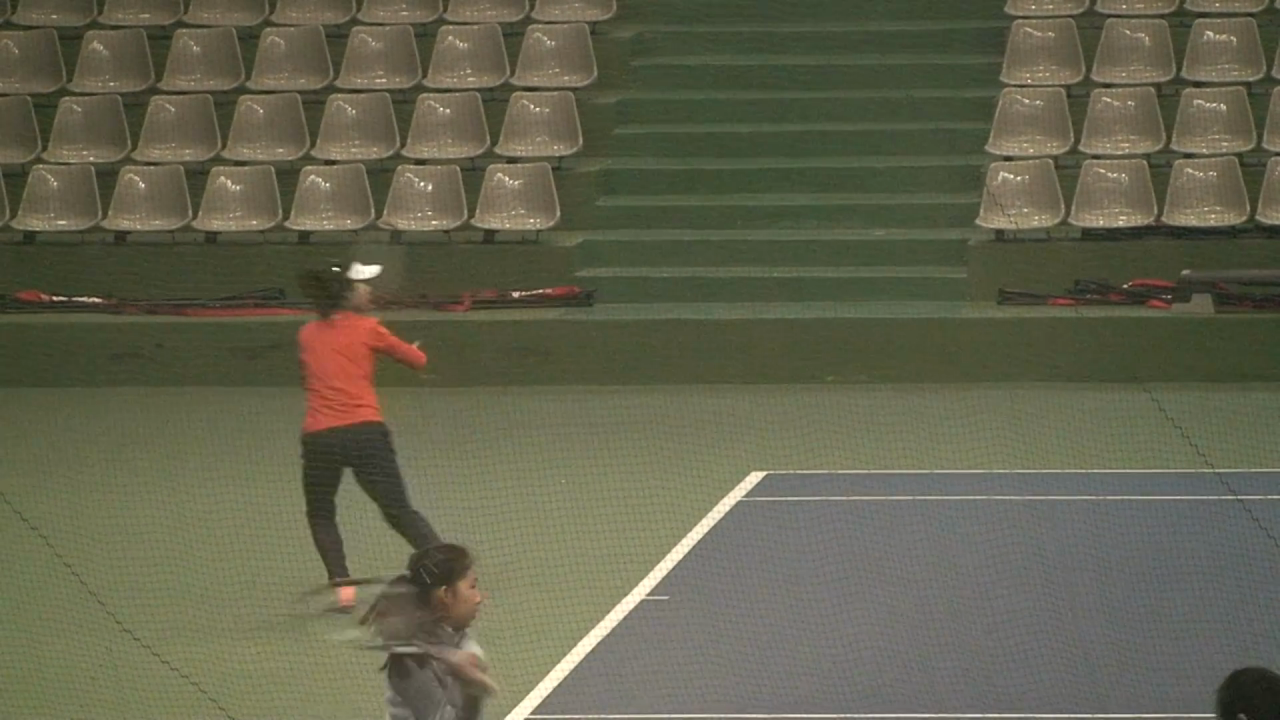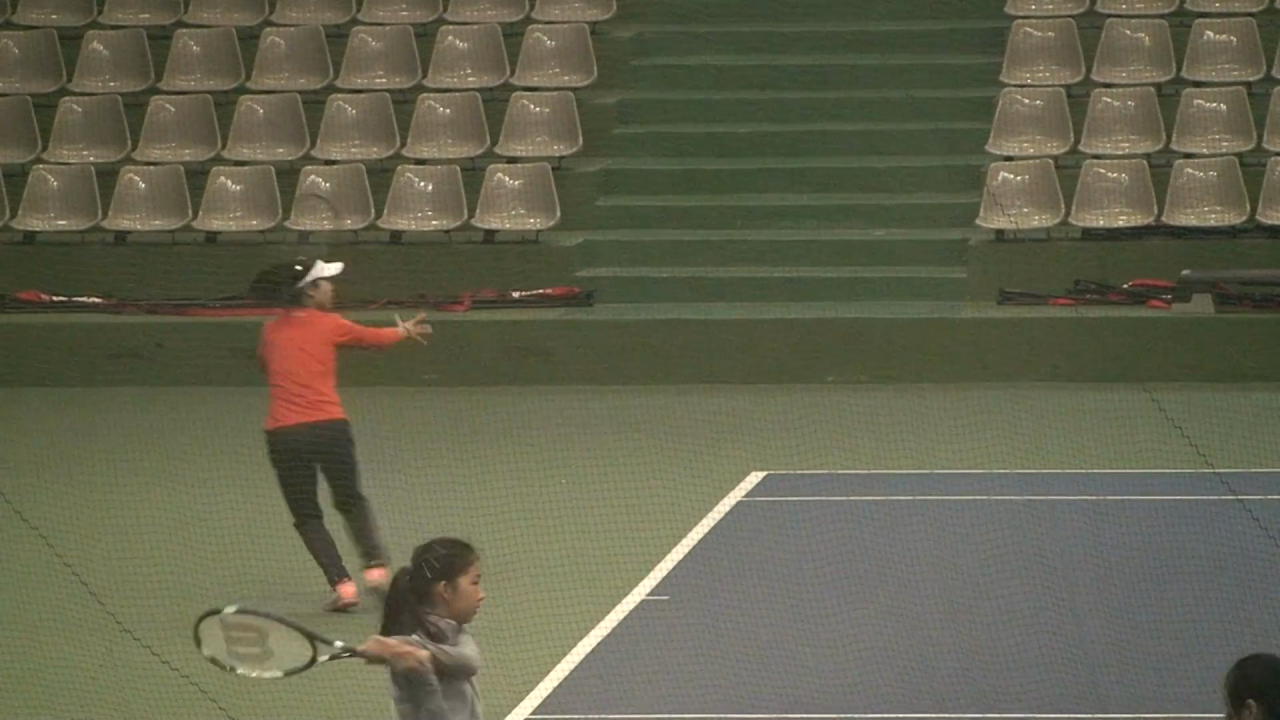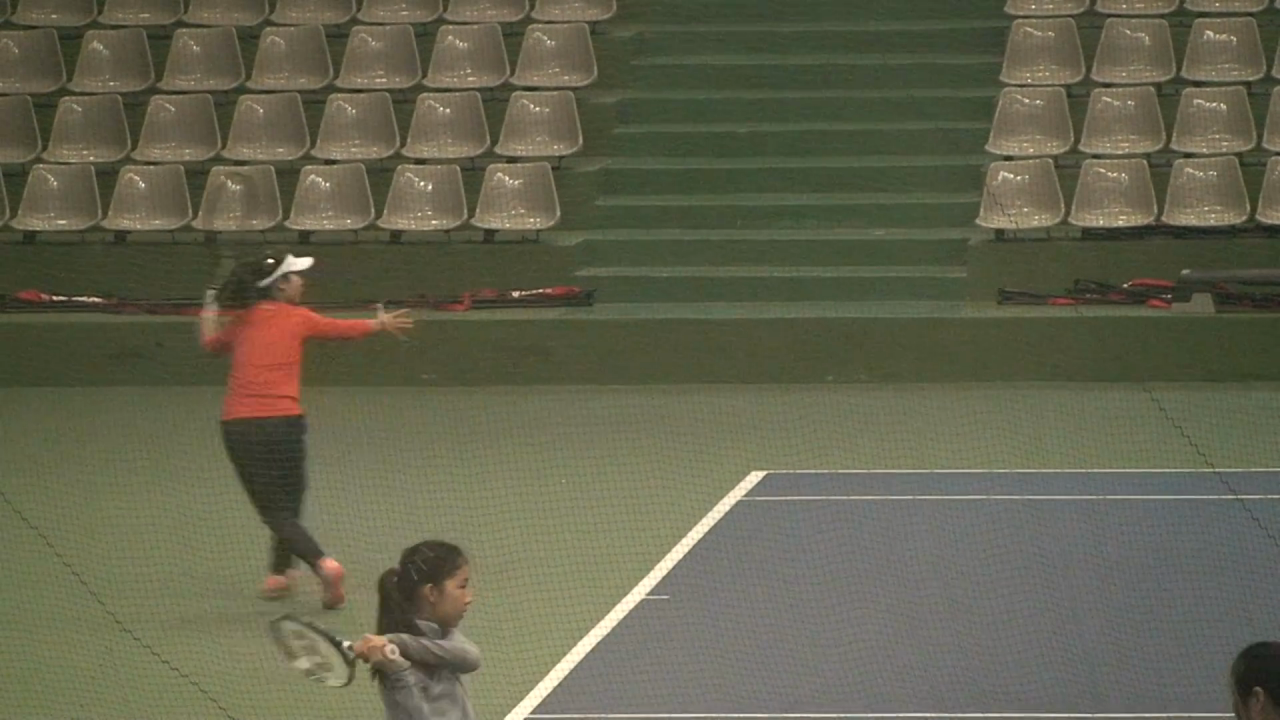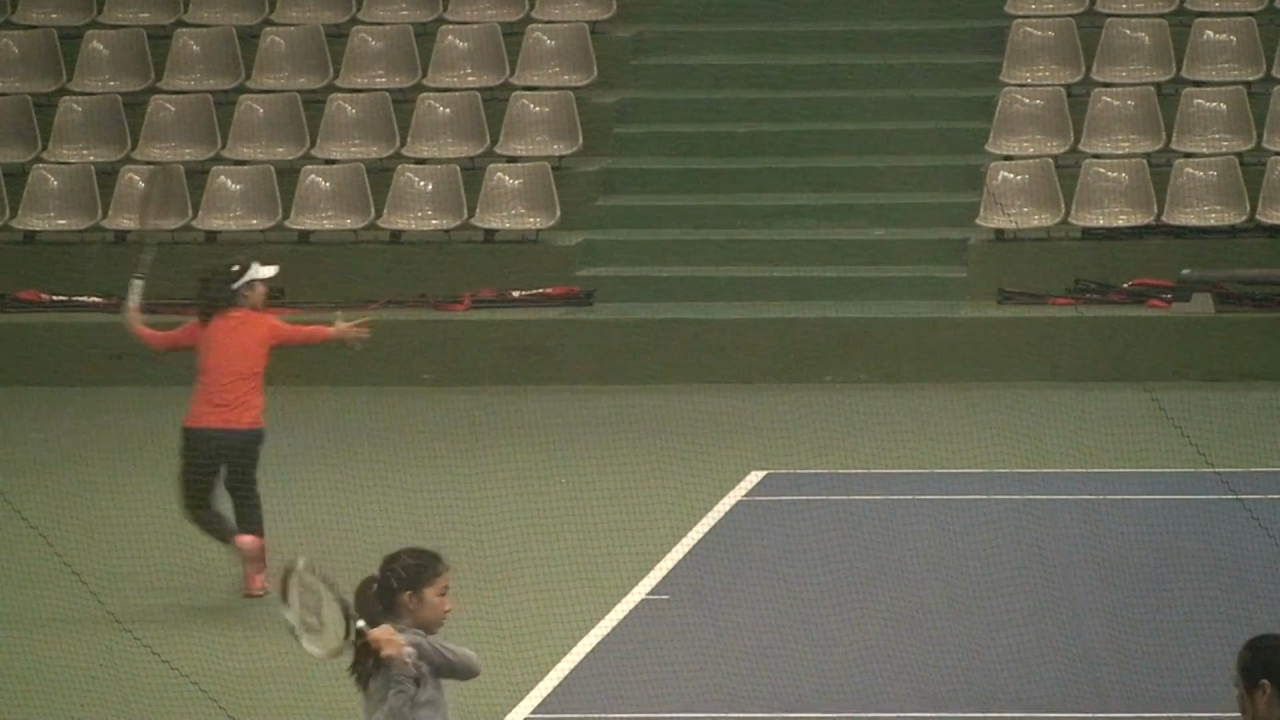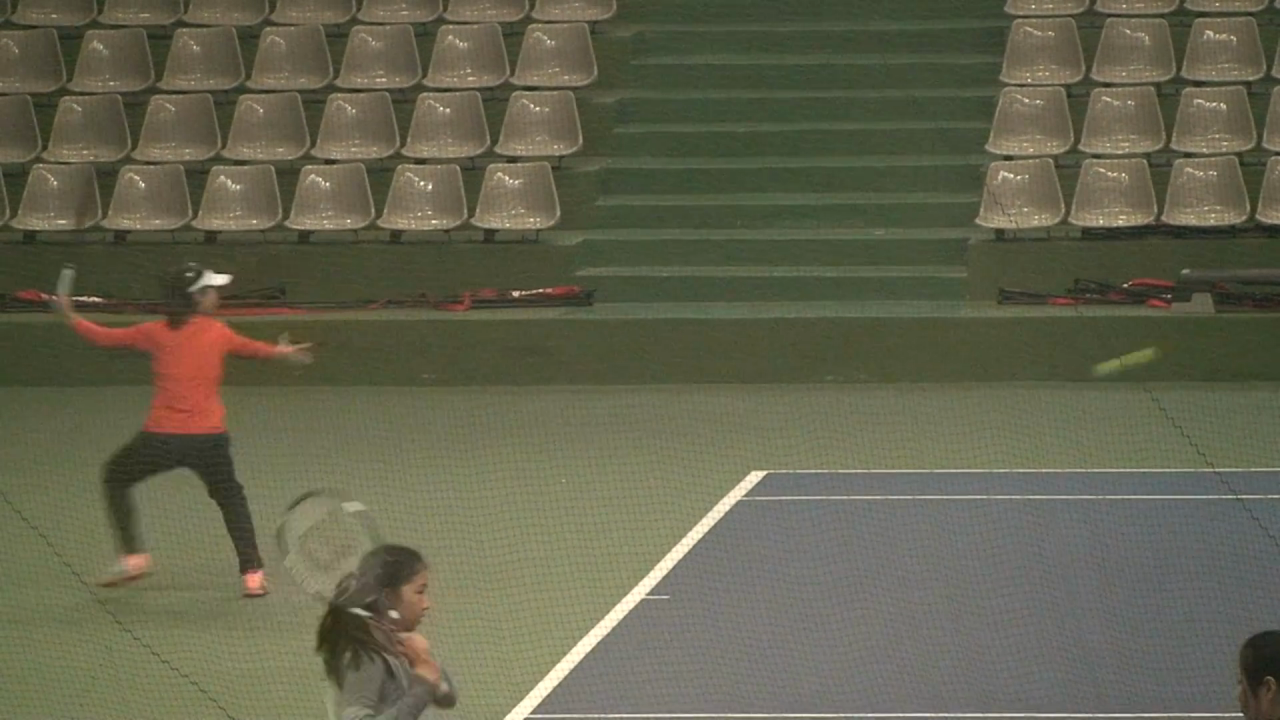
dt=0.1s
person 1, frame 1
left shoulder: (308, 333)
right shoulder: (367, 328)
right elbow: (416, 359)
right wrist: (411, 350)
left hip: (319, 437)
right hip: (366, 433)
left knee: (319, 513)
right knee: (401, 512)
left ankle: (344, 588)
person 1, frame 2
left shoulder: (271, 329)
right shoulder: (331, 324)
right elbow: (378, 338)
right wrist: (405, 331)
left hip: (284, 435)
right hip: (330, 430)
left knee: (307, 518)
right knee: (351, 503)
left ankle: (344, 587)
right ankle: (377, 569)
person 1, frame 3
left shoulder: (241, 321)
right shoulder: (300, 318)
left elbow: (212, 344)
right elbow: (348, 328)
left wrist: (209, 320)
right wrist: (381, 323)
left hip: (238, 427)
right hip: (287, 424)
left knee: (275, 512)
right knee: (289, 500)
left ankle: (324, 566)
right ankle: (280, 574)
person 1, frame 4
left shoulder: (202, 326)
right shoulder: (266, 326)
left elbow: (157, 341)
right elbow: (304, 334)
left wrist: (132, 320)
right wrist: (338, 331)
left hip: (202, 433)
right hip: (245, 433)
left knee: (197, 507)
right knee: (245, 496)
left ankle: (244, 542)
right ankle: (254, 575)
person 1, frame 5
left shoulder: (155, 332)
right shoulder: (220, 333)
left elbow: (101, 337)
right elbow: (252, 349)
left wrist: (68, 313)
right wrist: (284, 352)
left hip: (161, 438)
right hip: (208, 439)
left knee: (115, 479)
right knee: (230, 499)
left ankle: (133, 555)
right ankle: (253, 574)
